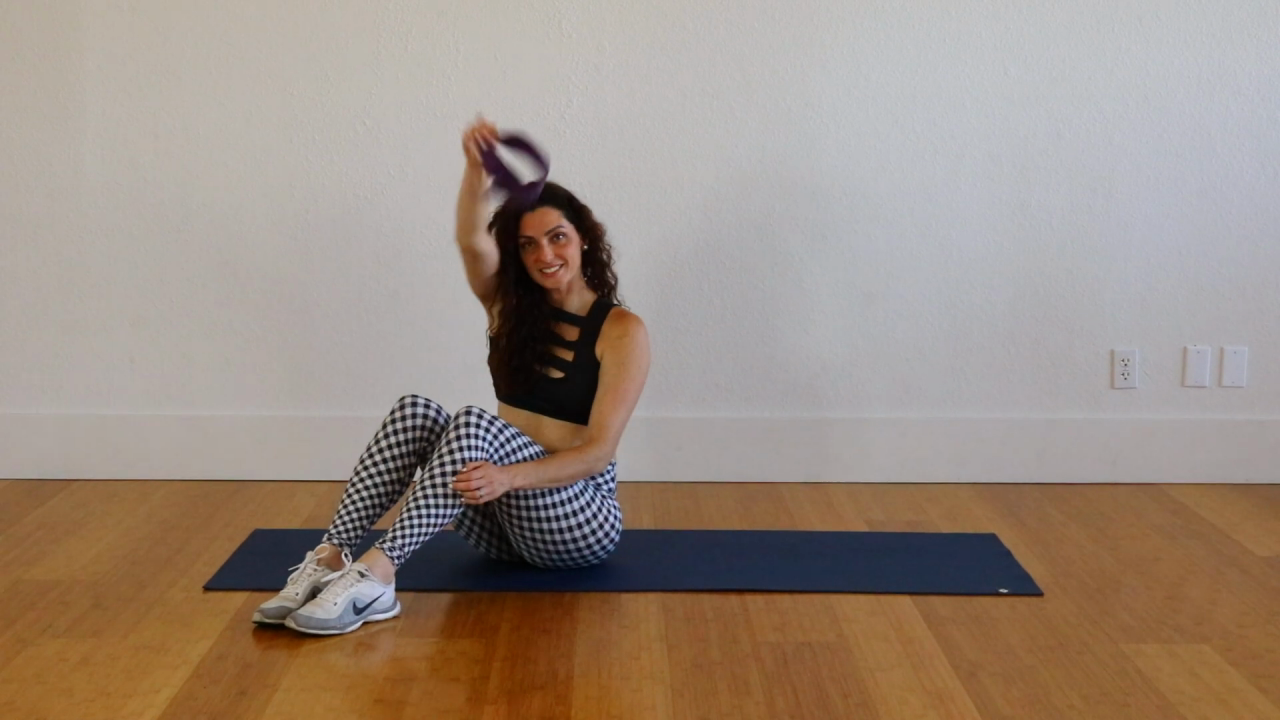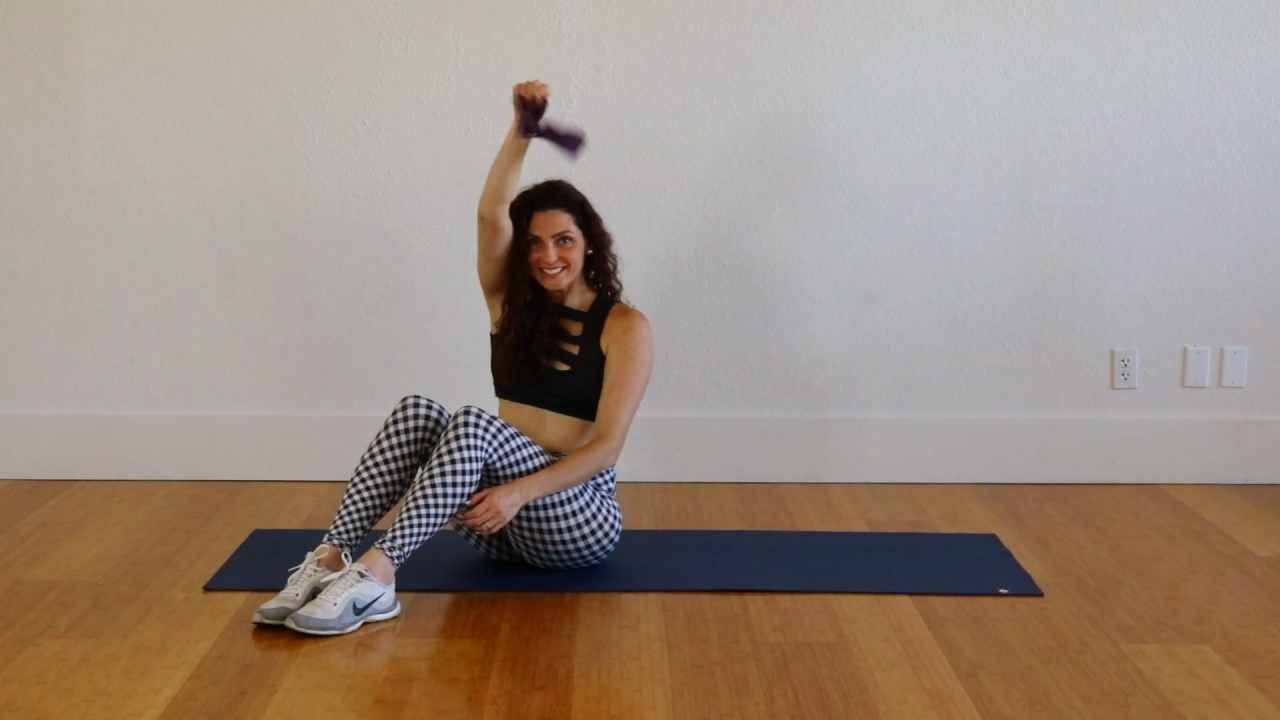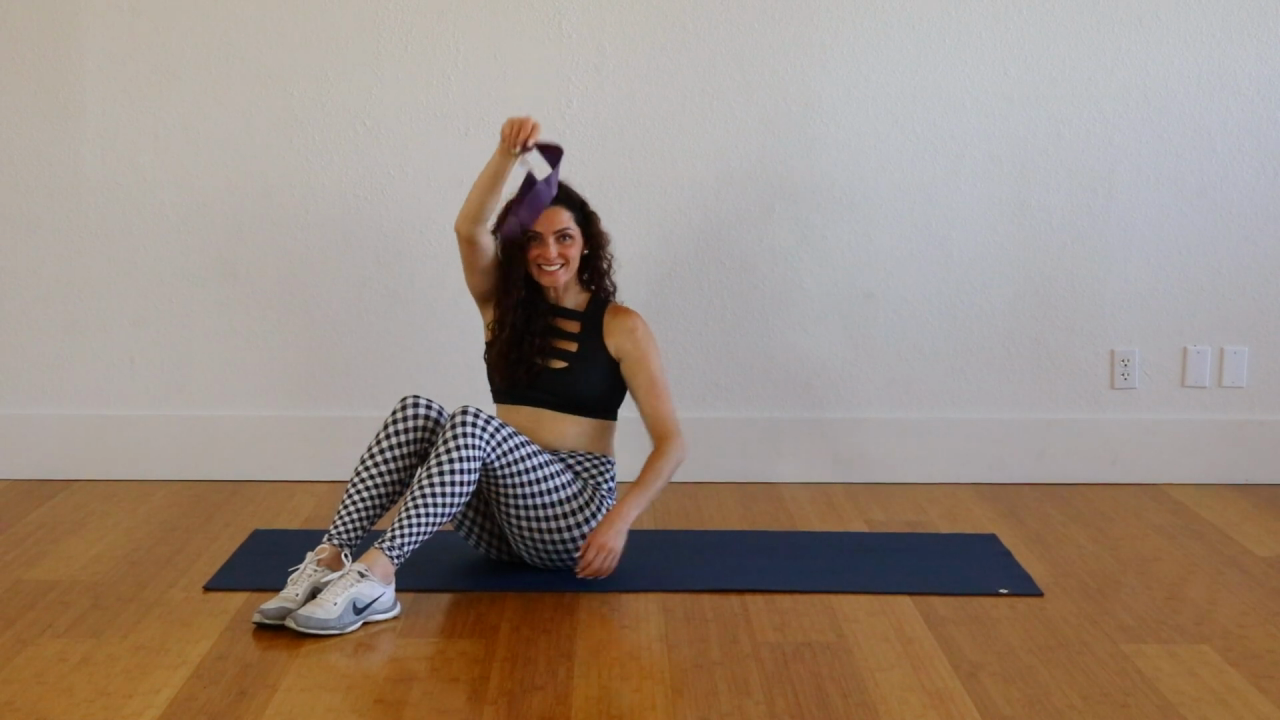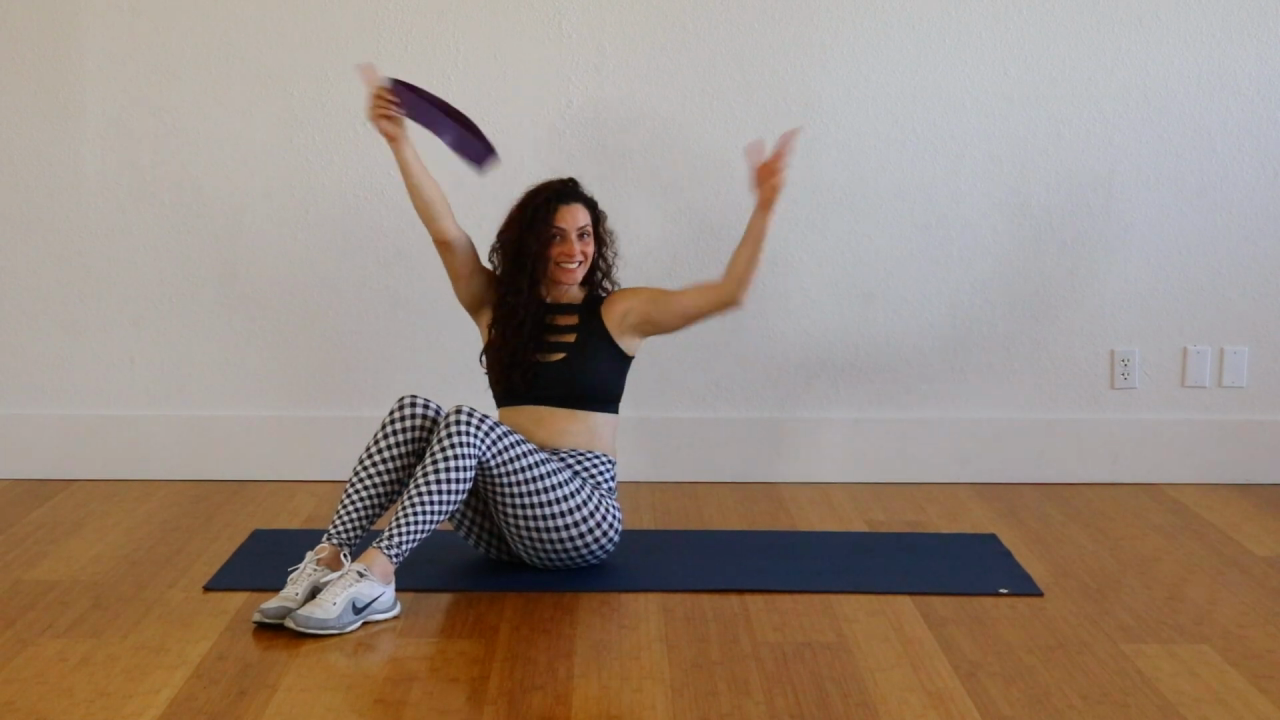
dt=0.4s
person 1, frame 1
left shoulder: (623, 331)
right shoulder: (510, 305)
left elbow: (598, 451)
right elbow: (473, 240)
left wrist: (509, 477)
right wrist: (476, 168)
left hip: (580, 520)
right hip: (503, 514)
left knee: (475, 425)
right knee: (415, 411)
left ankle: (378, 573)
right ankle: (330, 558)
person 1, frame 2
left shoulder: (624, 326)
right shoulder: (509, 301)
left elbow: (608, 444)
right elbow: (491, 214)
left wrist: (520, 492)
right wrist: (521, 126)
left hip: (580, 520)
right hip: (509, 517)
left knee: (473, 426)
right knee: (417, 412)
left ankle: (377, 575)
right ankle: (330, 559)
person 1, frame 3
left shoulder: (621, 327)
right shoulder: (503, 302)
left elbow: (671, 447)
right elbow: (469, 228)
left wrist: (619, 520)
right wrist: (509, 152)
left hip: (576, 518)
right hip: (500, 519)
left knee: (473, 424)
right knee: (415, 412)
left ankle: (376, 576)
right ankle: (331, 561)
person 1, frame 4
left shoulder: (619, 313)
right shoulder: (497, 304)
left elbow: (728, 294)
right elbow: (448, 234)
left wrist: (764, 204)
right wrist: (401, 142)
left hip: (580, 521)
right hip: (501, 512)
left knee: (460, 426)
right knee: (412, 409)
left ankle: (376, 574)
right ankle: (330, 559)
